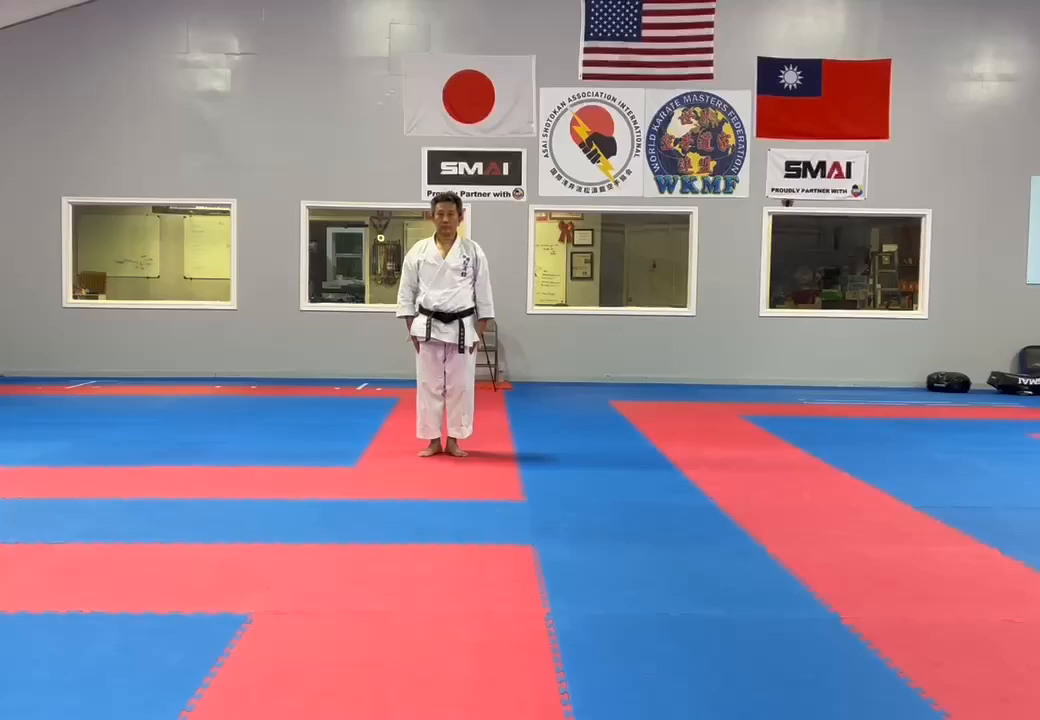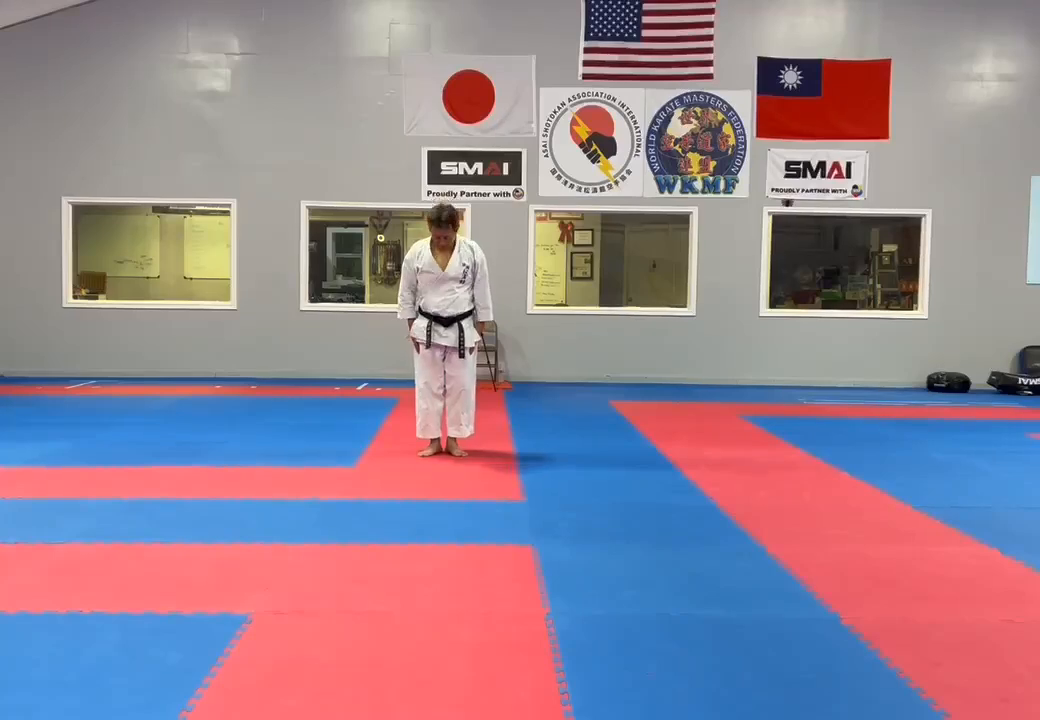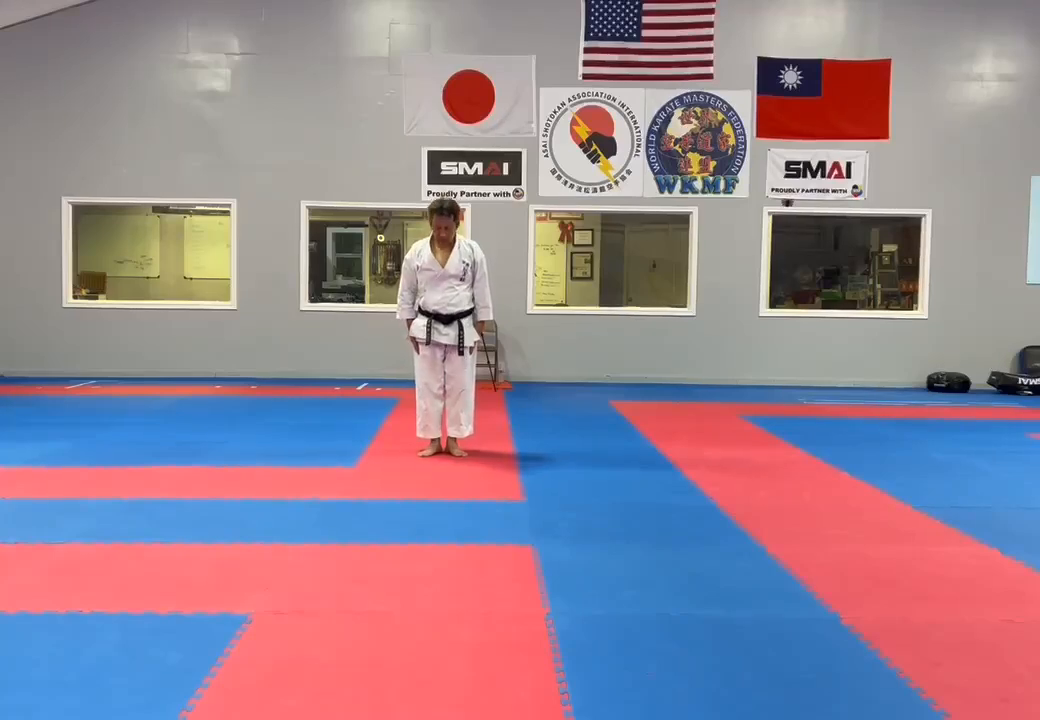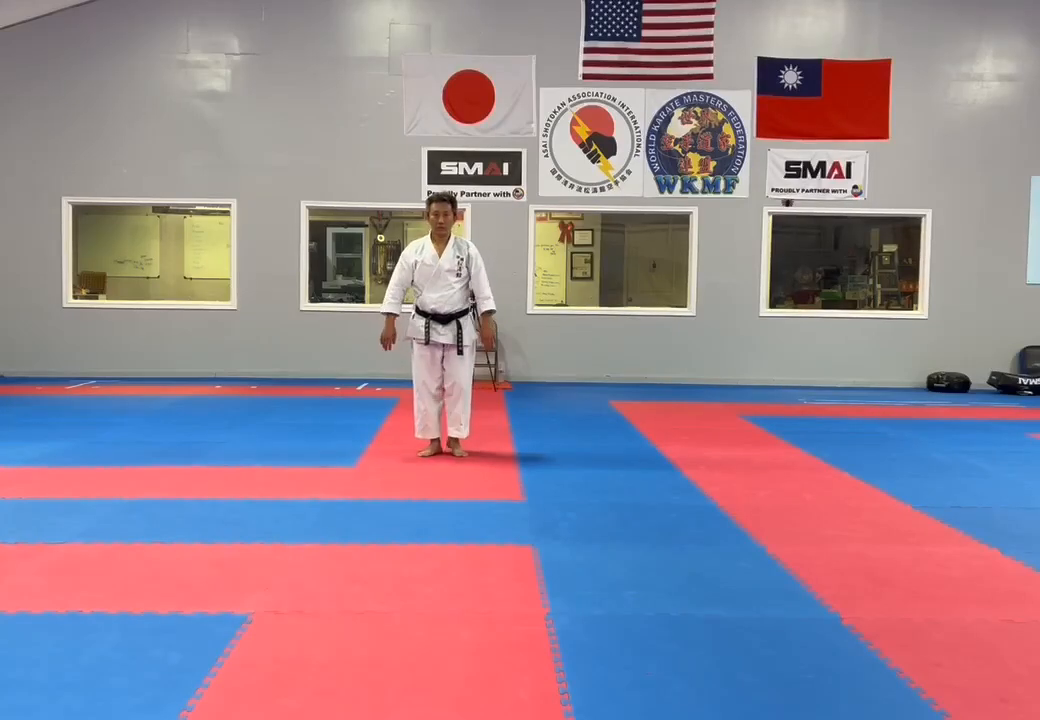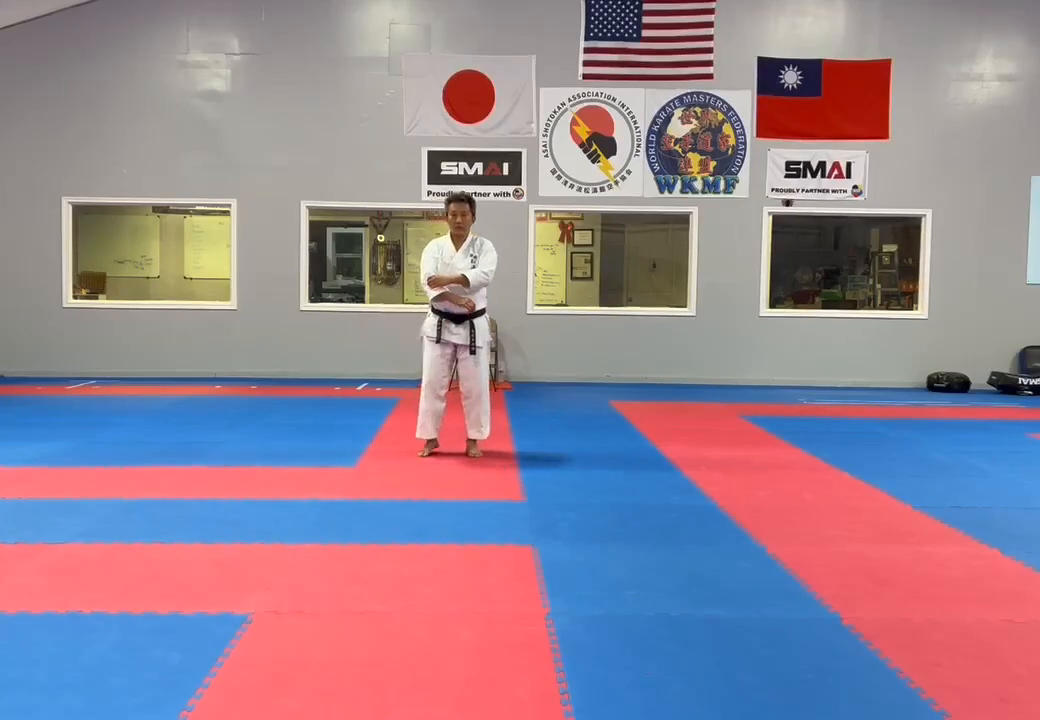
dt=0.7s
person 1, frame 1
left shoulder: (473, 251)
right shoulder: (418, 251)
left elbow: (483, 292)
right elbow: (407, 291)
left wrist: (479, 330)
right wrist: (411, 328)
left hip: (462, 327)
right hip: (428, 327)
left knee: (461, 385)
right knee: (429, 384)
left ankle: (453, 440)
right ankle: (433, 440)
person 1, frame 2
left shoulder: (472, 252)
right shoulder: (416, 253)
left elbow: (481, 293)
right elbow: (407, 293)
left wrist: (479, 330)
right wrist: (412, 328)
left hip: (461, 329)
right hip: (427, 329)
left knee: (461, 385)
right knee: (428, 385)
left ankle: (453, 439)
right ankle: (433, 439)
person 1, frame 3
left shoulder: (472, 251)
right shoulder: (417, 252)
left elbow: (481, 292)
right elbow: (406, 292)
left wrist: (478, 329)
right wrist: (411, 328)
left hip: (461, 328)
right hip: (427, 328)
left knee: (460, 385)
right knee: (428, 384)
left ankle: (453, 439)
right ankle: (433, 440)
person 1, frame 4
left shoulder: (467, 249)
right shoulder: (414, 250)
left elbow: (481, 286)
right elbow: (397, 285)
left wrist: (487, 322)
right wrist: (389, 323)
left hip: (460, 326)
right hip: (425, 326)
left knee: (459, 384)
right knee: (426, 385)
left ankle: (455, 438)
right ankle: (433, 440)
person 1, frame 5
left shoulder: (484, 246)
right shoulder: (434, 247)
left elbow: (484, 275)
right elbow: (430, 281)
left wrist: (449, 278)
right wrist: (458, 300)
left hip: (473, 326)
right hip: (440, 325)
left knee: (475, 385)
right knee: (433, 383)
left ankle: (473, 440)
right ankle: (430, 439)
